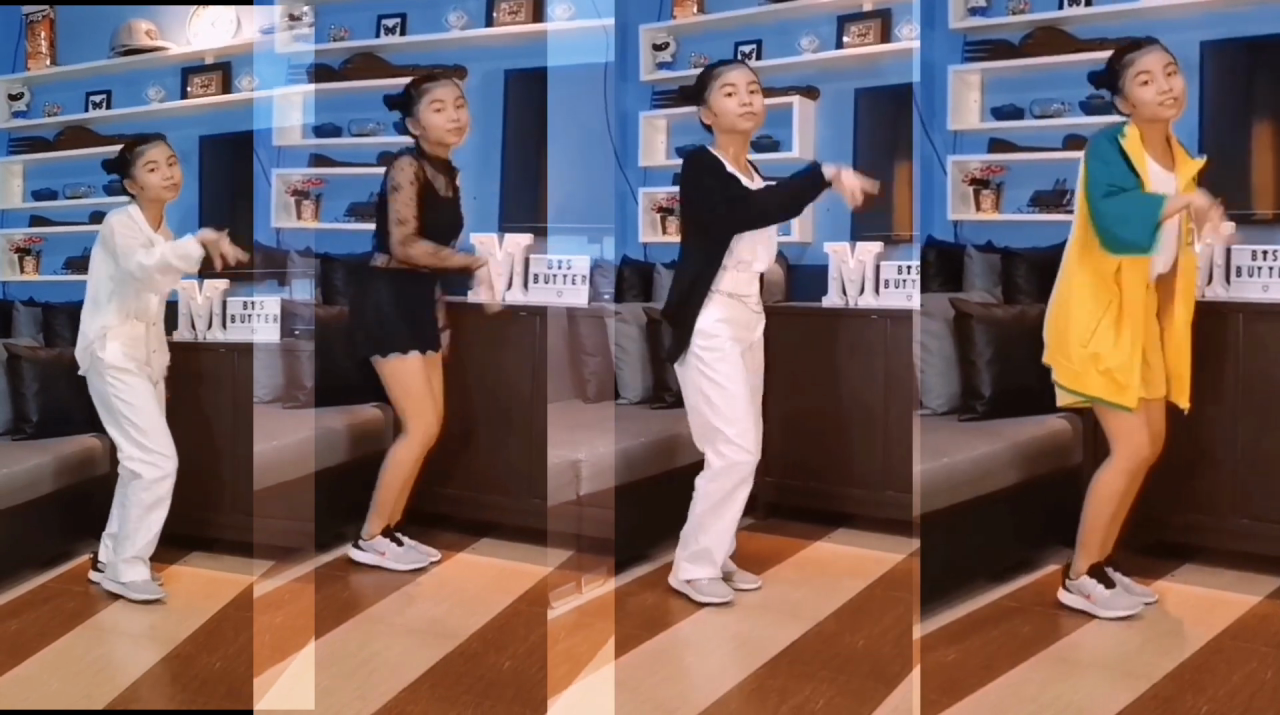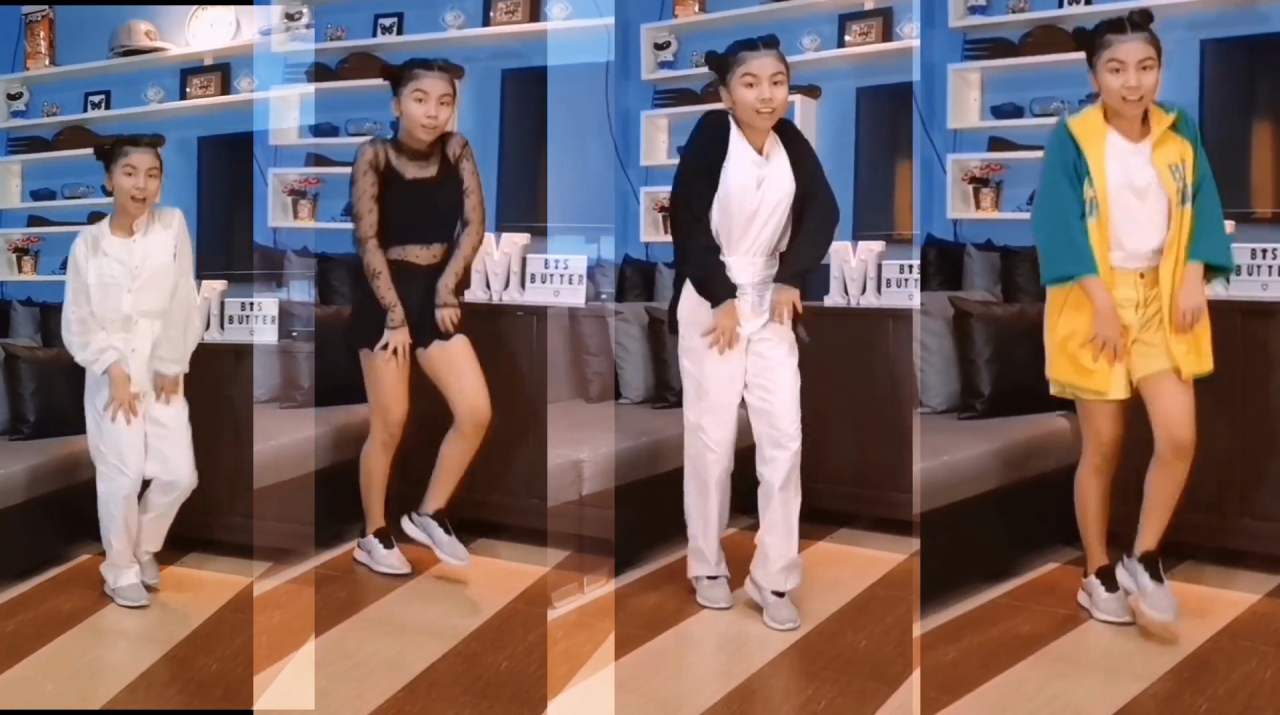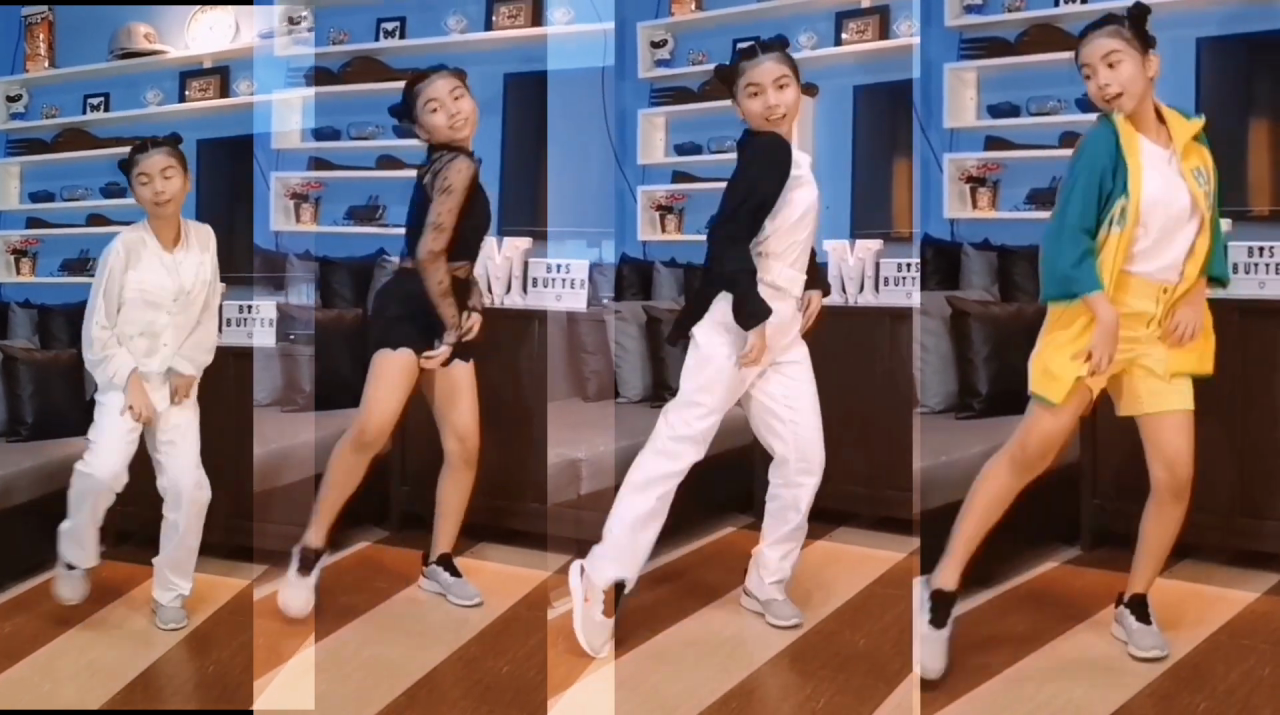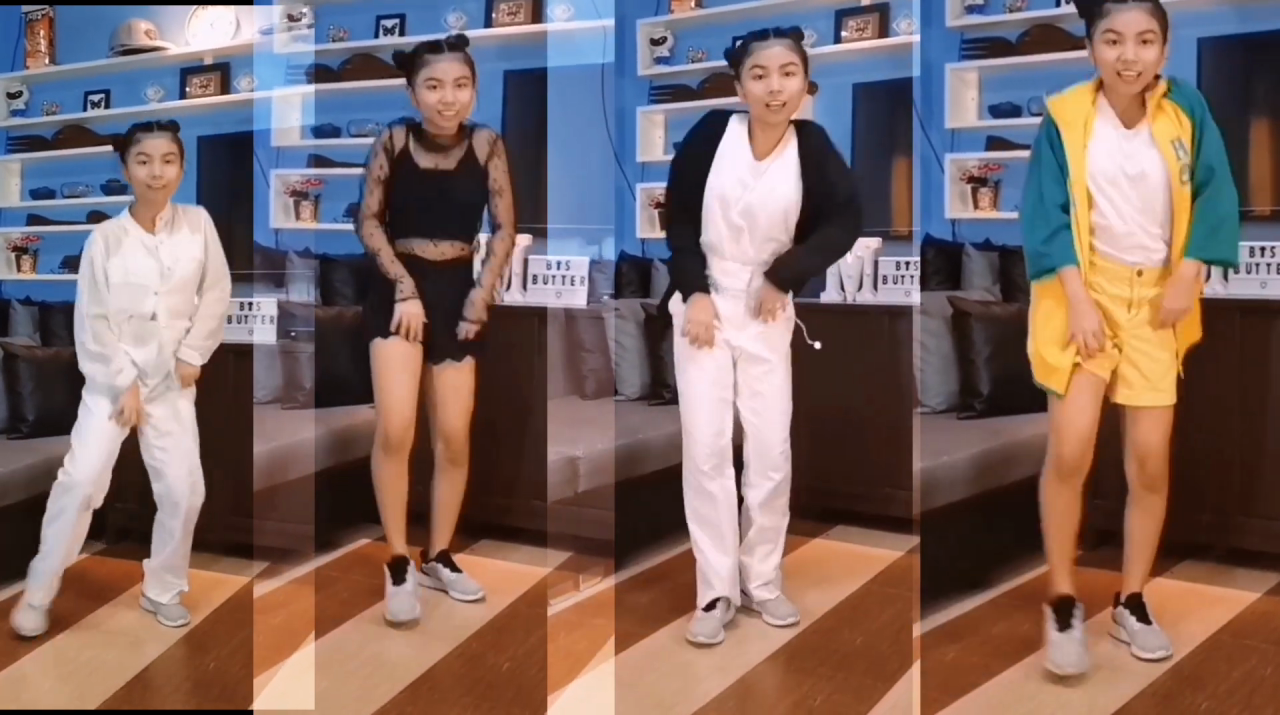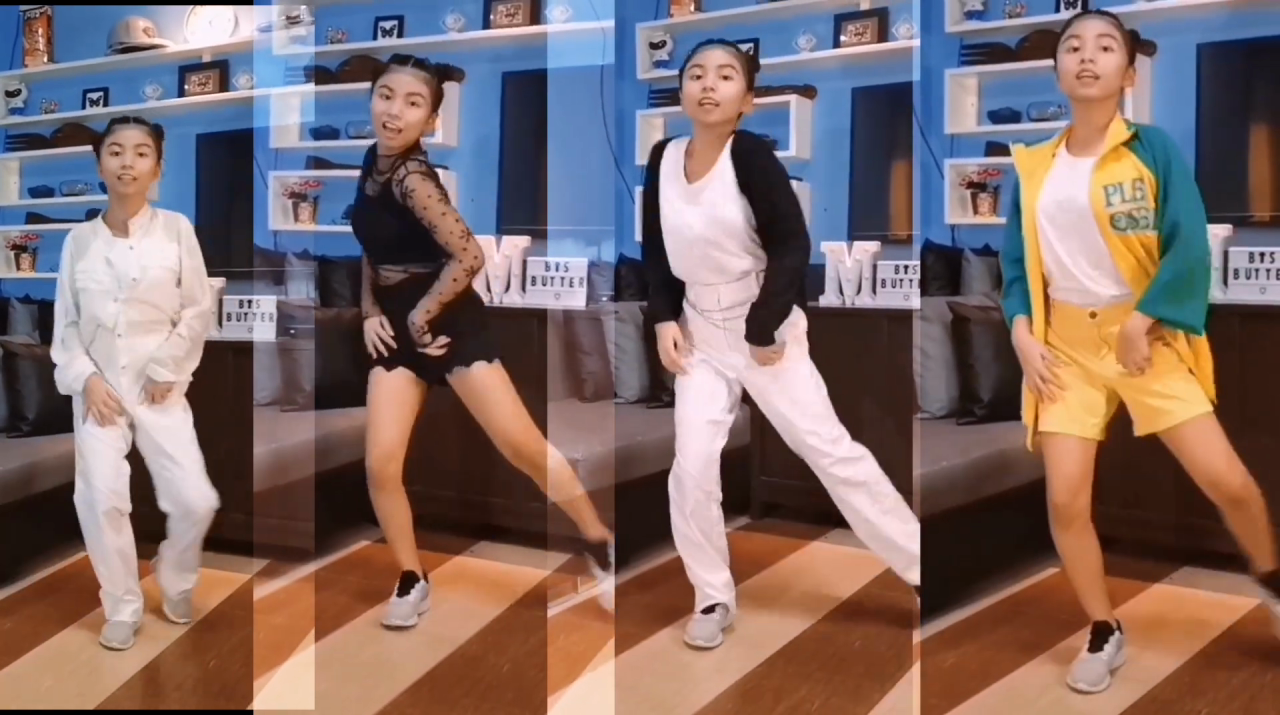
dt=0.5s
person 1, frame 1
left shoulder: (1182, 160)
right shoulder: (1109, 151)
right elbow: (1115, 219)
right wrist: (1180, 201)
left hip: (1145, 317)
right hip: (1102, 319)
left knee: (1149, 444)
right knee: (1132, 448)
left ankle: (1098, 565)
right ankle: (1079, 577)
person 1, frame 2
left shoulder: (1179, 131)
right shoulder: (1073, 139)
left elbow: (1203, 210)
right elbow: (1057, 225)
left wrist: (1195, 281)
right wrist: (1101, 300)
left hip: (1162, 302)
right hip: (1094, 307)
left knee: (1179, 436)
right knee: (1102, 447)
left ankle: (1146, 557)
right ankle: (1097, 574)
person 1, frame 3
left shoulder: (1190, 140)
right shoulder: (1101, 146)
left elbow: (1206, 228)
right elbow: (1066, 241)
left wrist: (1199, 294)
right wrist: (1104, 317)
left hip: (1166, 326)
right hip: (1097, 316)
left knee: (1176, 474)
right knee: (1028, 452)
left ankle: (1133, 601)
right ankle: (941, 591)
person 1, frame 4
left shoulder: (1184, 107)
right shoulder: (1062, 119)
left elbow: (1218, 193)
right elbow: (1044, 215)
left wrist: (1188, 274)
right wrist: (1075, 295)
left hip: (1154, 300)
right hip: (1083, 297)
left knee: (1151, 461)
right knee: (1069, 450)
left ankle: (1133, 600)
right ankle: (1062, 600)
person 1, frame 5
left shoulder: (1152, 149)
right shoulder: (1033, 165)
left elbow: (1188, 247)
right elbow: (1017, 261)
left wrist: (1142, 321)
right wrist: (1022, 334)
left hip: (1145, 337)
right hip: (1062, 344)
right knee: (1065, 501)
right ankle: (1105, 630)
person 2, frame 1
left shoulder: (747, 167)
right shoulder: (701, 165)
right elbow: (751, 208)
right wrist: (827, 175)
left hip: (746, 318)
right hip: (711, 323)
left knee: (743, 447)
right knee: (733, 450)
left ankle: (714, 557)
right ankle: (693, 567)
person 2, frame 2
left shoulder: (791, 142)
right shoulder: (711, 134)
left elbow: (822, 215)
right elbow: (688, 226)
left wrist: (790, 278)
right wrist: (721, 299)
left hip: (768, 309)
right hip: (709, 306)
left knee: (782, 438)
right knee: (710, 441)
left ankle: (774, 576)
right ankle: (706, 564)
person 2, frame 3
left shoulder: (787, 153)
right shoulder: (766, 150)
right elbow: (728, 240)
left wrist: (814, 281)
right wrist: (754, 321)
left hip: (783, 327)
right hip: (734, 324)
left knee: (805, 456)
right knee: (678, 441)
left ankle: (766, 581)
right ankle: (603, 575)
person 2, frame 4
left shoulder: (811, 144)
right shoulder: (712, 133)
left elbow: (844, 221)
right elbow: (678, 217)
left wrist: (783, 278)
right wrist: (694, 291)
left hip: (765, 315)
right hip: (703, 307)
left knee: (771, 454)
right knee: (706, 447)
left ankle: (762, 582)
right ankle: (716, 589)
person 2, frame 5
left shoulder: (751, 156)
right shoulder: (662, 159)
left elbow: (793, 250)
left wrist: (762, 330)
right wrist: (664, 318)
left hip: (767, 331)
right hip: (701, 335)
left knee: (835, 454)
right knee: (691, 472)
left ankle: (924, 568)
right ankle: (713, 596)
person 3, frame 1
left shoulder: (447, 171)
right shoulder: (408, 166)
right elbow: (405, 245)
left wrist: (439, 313)
right wrist: (476, 263)
left hip: (420, 303)
right hip: (389, 302)
left knee: (429, 425)
right knee: (421, 428)
left ankle: (388, 531)
right ankle: (370, 537)
person 3, frame 2
left shoulder: (456, 148)
right shoulder: (373, 156)
left elbow: (474, 226)
right elbow: (367, 239)
left wrist: (447, 285)
right wrist: (395, 312)
left hip: (435, 299)
right hip: (385, 300)
left knee: (476, 412)
right knee: (388, 425)
left ankle: (430, 514)
right ankle: (374, 537)
person 3, frame 3
left shoulder: (451, 164)
right shoulder: (458, 166)
right elbow: (429, 254)
left wrist: (472, 303)
right wrist: (453, 322)
left hip: (443, 313)
right hip: (409, 309)
left knee: (466, 446)
right knee: (372, 429)
left ankle: (439, 561)
right ankle: (310, 550)
person 3, frame 4
left shoulder: (486, 141)
right shoulder: (394, 141)
left elbow: (506, 229)
right elbow: (366, 222)
left wrist: (482, 292)
right wrist: (404, 284)
left hip: (456, 298)
right hip: (399, 295)
left knee: (454, 442)
right knee: (395, 430)
left ankle: (439, 556)
right ankle: (399, 563)
person 3, frame 5
left shoulder: (413, 178)
right shoulder: (375, 163)
left elbow: (468, 257)
left wrist: (421, 315)
right wrist: (370, 310)
left hip: (446, 320)
right hip: (395, 322)
left knee: (525, 447)
right knee: (381, 465)
left ankle: (601, 544)
right ankle: (411, 578)
person 4, frame 1
left shoulder: (163, 234)
right shoulder: (121, 223)
right elbow: (142, 268)
right wrist: (201, 242)
left hip: (144, 361)
right hip: (114, 361)
left knee: (143, 464)
right knee: (156, 463)
left ankle: (111, 559)
right ankle: (126, 569)
person 4, frame 2
left shoulder: (173, 225)
right shoulder: (87, 243)
left elbow: (184, 301)
right elbow: (78, 320)
left wrist: (173, 366)
right wrist: (112, 367)
left hip: (163, 372)
right hip: (111, 374)
left knee: (179, 475)
right knee: (121, 476)
left ankle: (139, 549)
right ankle: (121, 573)
person 4, frame 3
left shoulder: (203, 239)
right shoulder: (124, 250)
right elbow: (99, 328)
left wrist: (188, 369)
right wrist: (131, 380)
left hip: (177, 383)
right hip: (123, 378)
left knee: (190, 488)
right knee: (101, 472)
left ankle: (171, 592)
right ankle: (76, 555)
person 4, frame 4
left shoulder: (196, 223)
right shoulder: (105, 237)
left elbow: (215, 295)
right elbow: (90, 321)
left wrist: (193, 356)
right wrist: (122, 383)
left hip: (169, 377)
right hip: (108, 375)
left knee: (185, 490)
right knee: (80, 482)
left ankle: (163, 590)
right ankle: (38, 591)
person 4, frame 5
left shoulder: (176, 229)
right shoulder: (80, 240)
left elbow: (198, 310)
right elbow: (66, 326)
left wrist: (168, 373)
right wrist: (86, 379)
left hip: (158, 385)
right hip: (98, 385)
left knee: (197, 500)
right knee: (100, 498)
left ankle: (177, 582)
right ankle: (123, 608)
